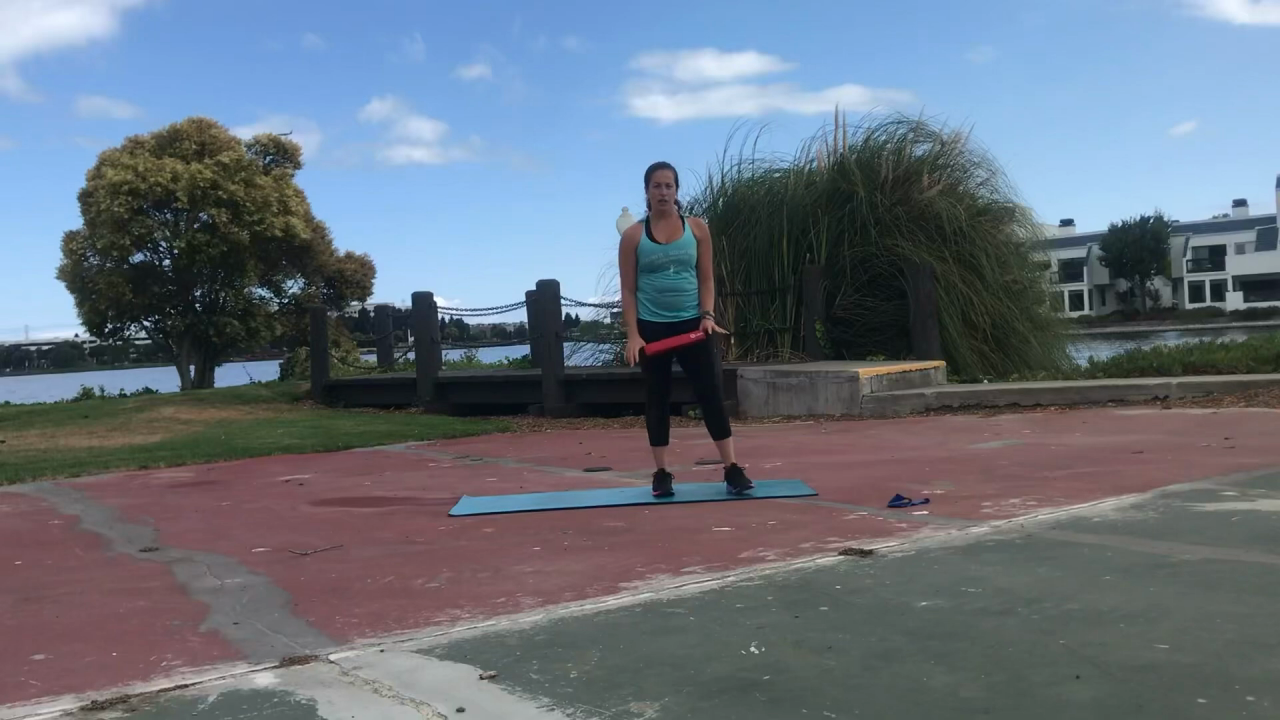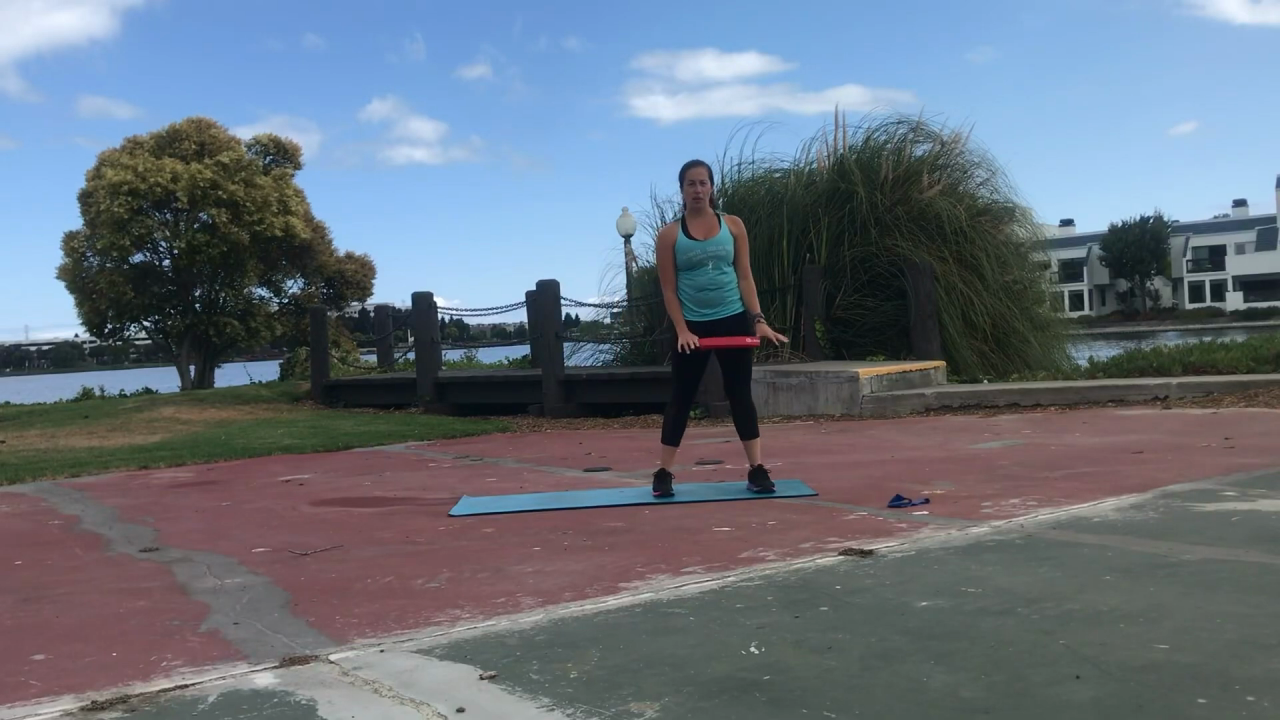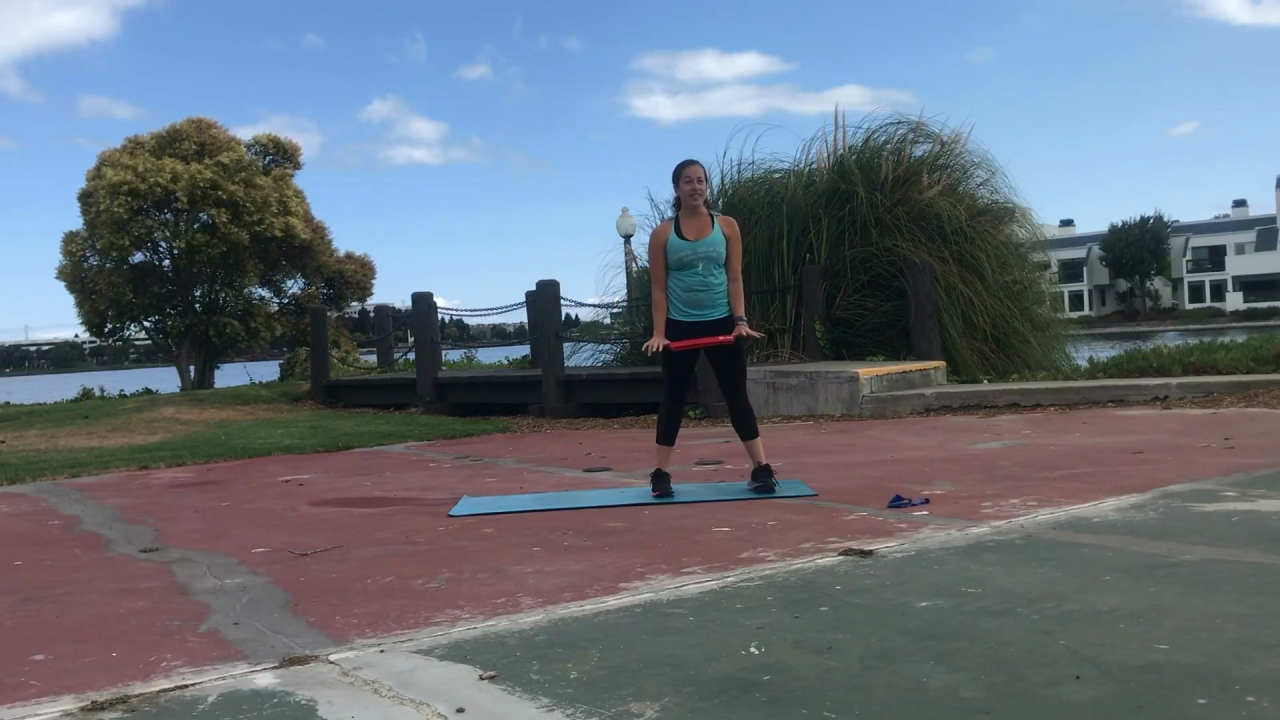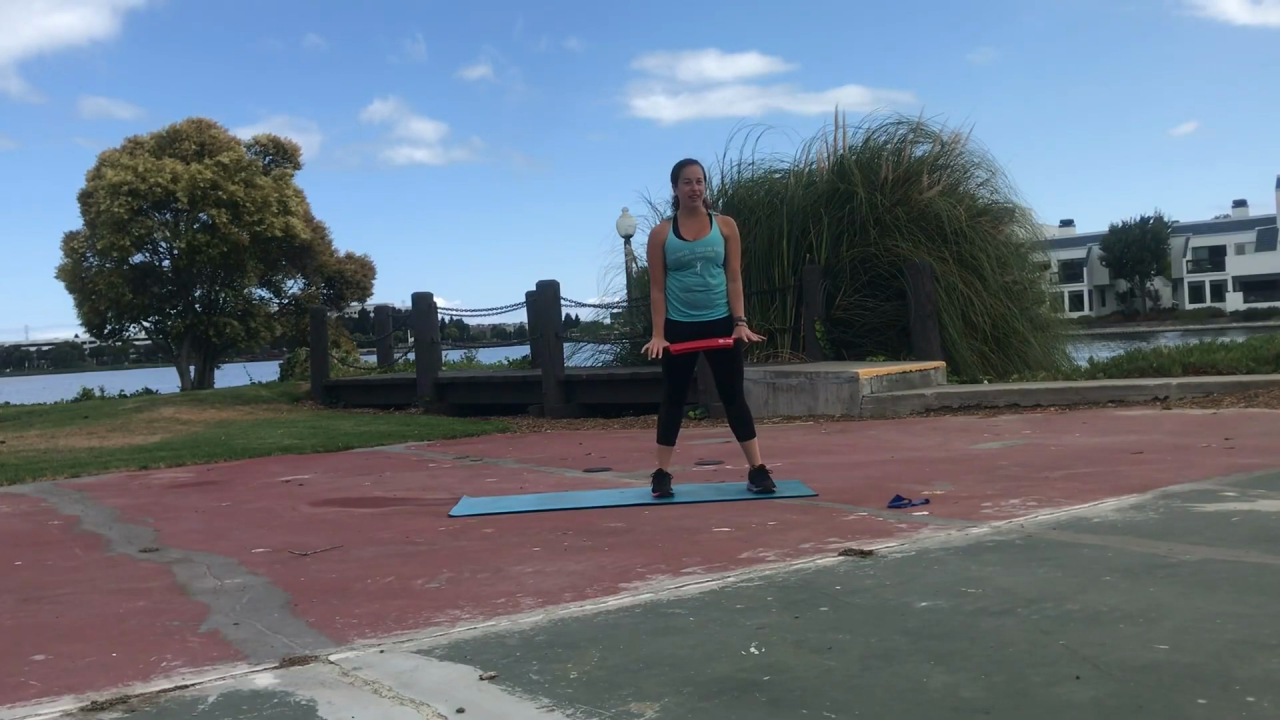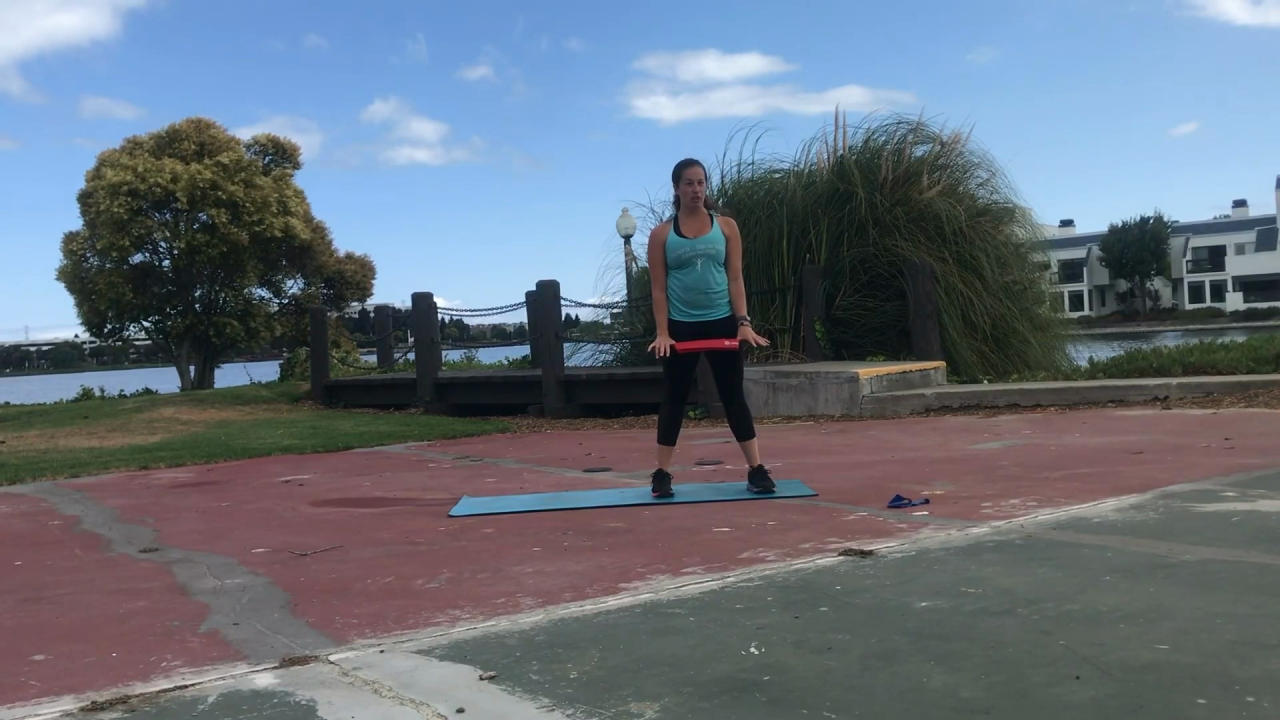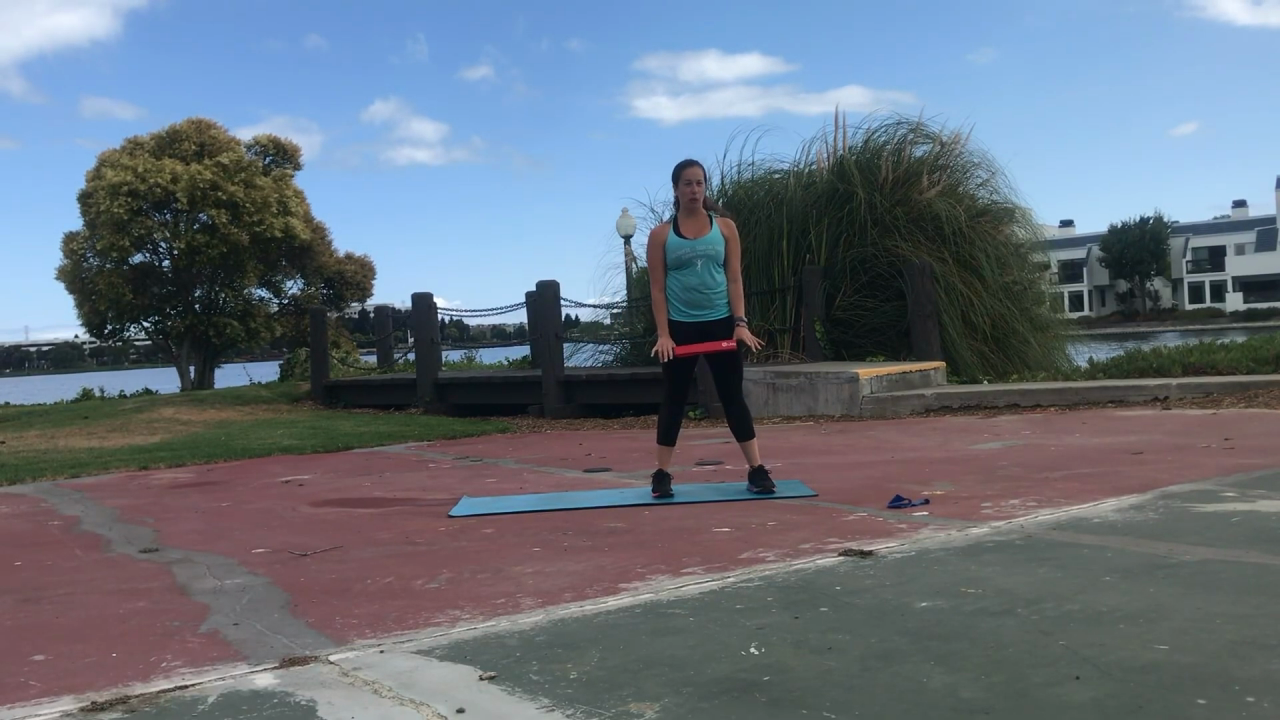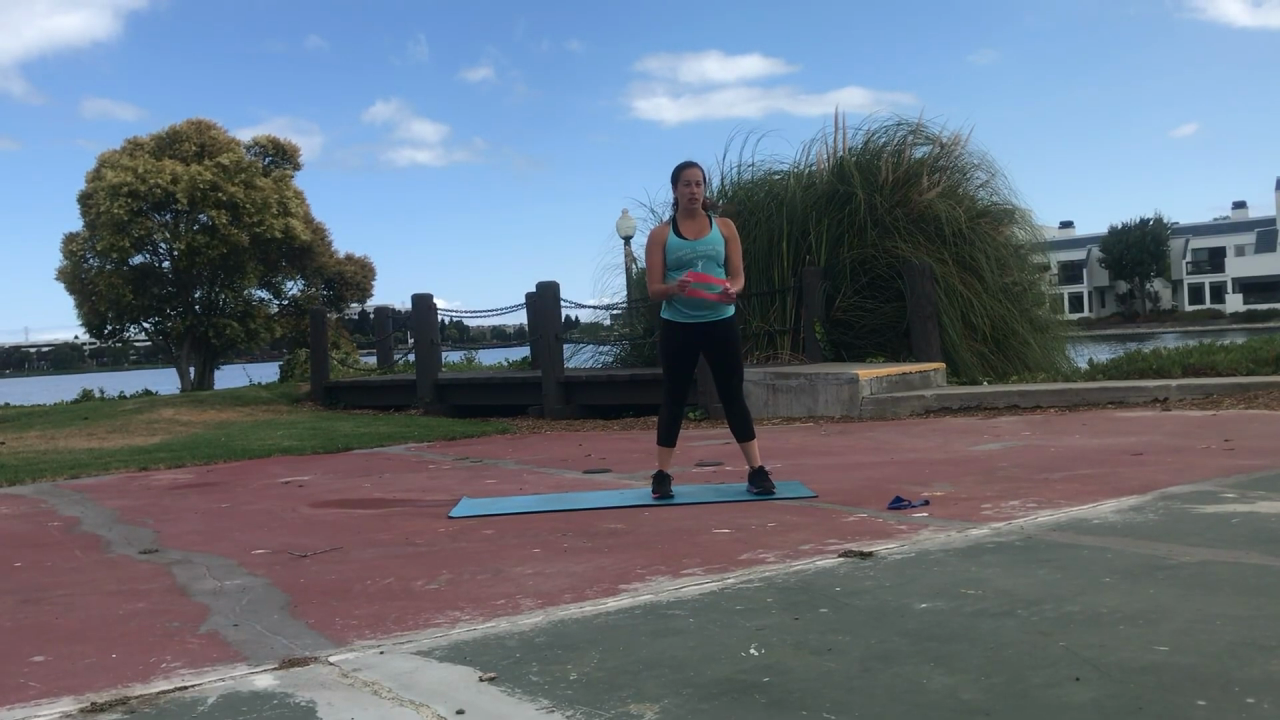
dt=0.7s
person 1, frame 1
left shoulder: (697, 228)
right shoulder: (633, 235)
left elbow: (706, 279)
right elbow: (628, 290)
left wrist: (707, 315)
right wrist: (632, 334)
left hip: (691, 323)
right hip: (651, 327)
left knee: (710, 393)
right knee: (658, 398)
left ankle: (732, 468)
right ankle: (662, 473)
person 1, frame 2
left shoulder: (733, 225)
right shoulder: (669, 234)
left elbow: (744, 276)
right elbow: (669, 289)
left wrist: (758, 319)
right wrist: (683, 330)
left hip: (733, 321)
right hip: (694, 326)
left knee: (740, 394)
right knee: (681, 398)
left ankle: (756, 469)
right ankle: (663, 473)
person 1, frame 3
left shoulder: (727, 226)
right shoulder: (663, 233)
left elbow: (734, 279)
right elbow: (659, 287)
left wrist: (740, 321)
right wrist: (659, 332)
left hip: (721, 322)
right hip: (680, 326)
left knee: (736, 394)
right knee: (674, 398)
left ankle: (761, 468)
right ankle: (660, 473)
person 1, frame 4
left shoulder: (725, 226)
right shoulder: (661, 233)
left elbow: (734, 279)
right elbow: (657, 288)
left wrist: (740, 322)
right wrist: (658, 333)
left hip: (720, 322)
right hip: (679, 326)
left knee: (733, 395)
right knee: (674, 398)
left ankle: (758, 470)
right ankle: (661, 473)
person 1, frame 5
left shoulder: (726, 226)
right shoulder: (662, 233)
left elbow: (735, 278)
right elbow: (658, 288)
left wrist: (743, 322)
right wrist: (662, 332)
left hip: (721, 322)
right hip: (681, 326)
left knee: (733, 395)
right knee: (674, 398)
left ankle: (756, 469)
right ankle: (662, 474)
person 1, frame 6
left shoulder: (724, 227)
right shoulder: (661, 234)
left elbow: (734, 279)
right elbow: (657, 288)
left wrist: (740, 323)
right wrist: (663, 334)
left hip: (720, 323)
right hip: (680, 326)
left knee: (733, 396)
right knee: (674, 399)
left ankle: (757, 470)
right ankle: (661, 474)
person 1, frame 7
left shoulder: (724, 227)
right shoulder: (660, 234)
left elbow: (739, 276)
right elbow: (653, 288)
left wrist: (731, 289)
right wrist: (673, 288)
left hip: (721, 324)
right hip: (677, 326)
left knee: (733, 396)
right knee: (674, 399)
left ankle: (757, 471)
right ankle: (662, 475)
